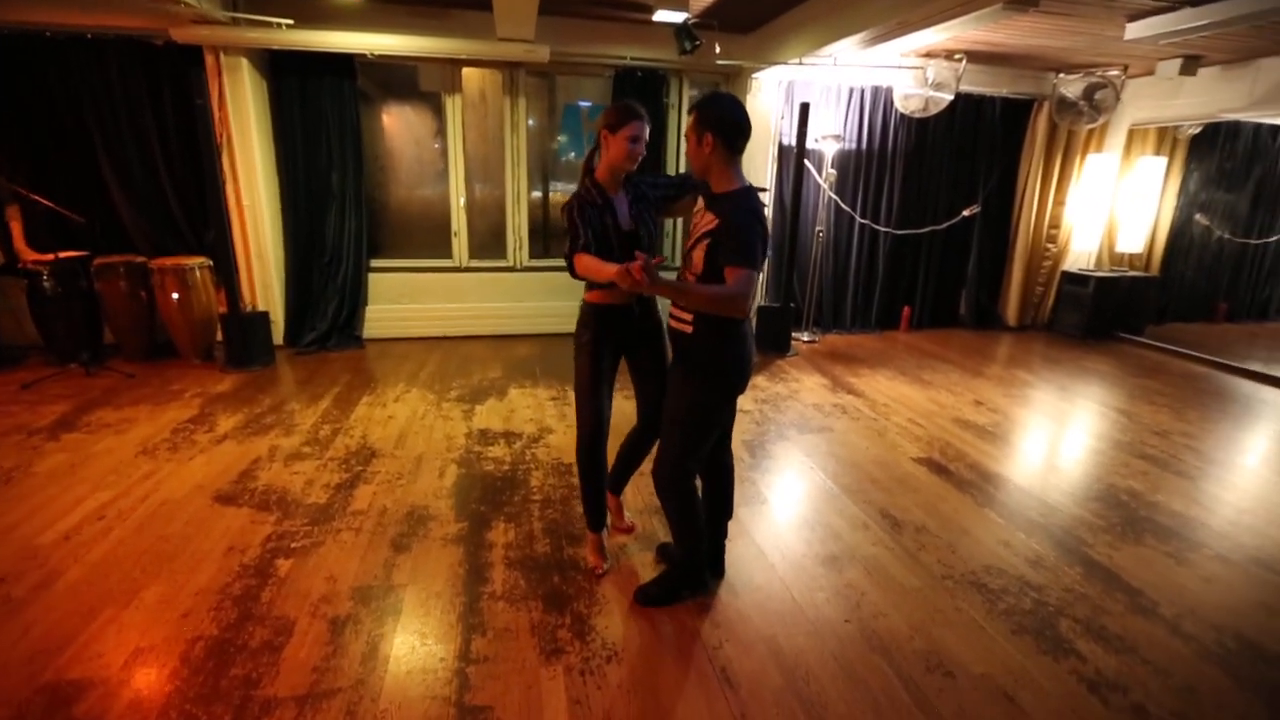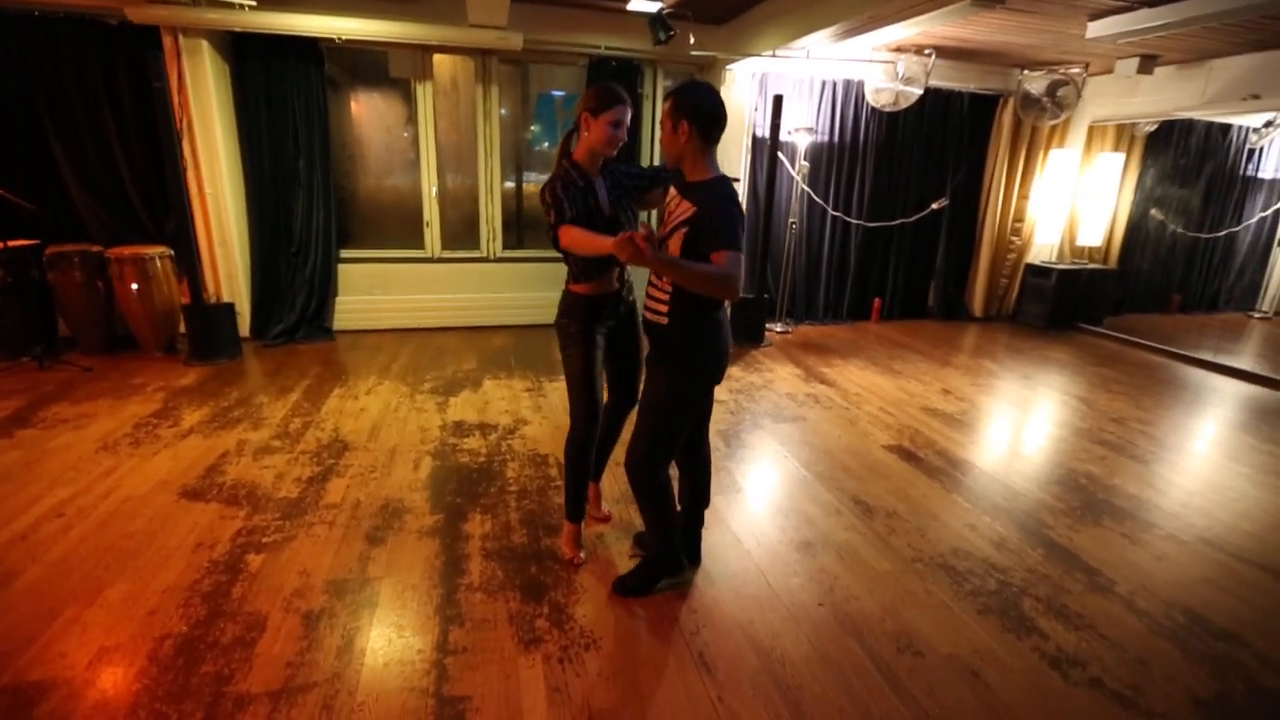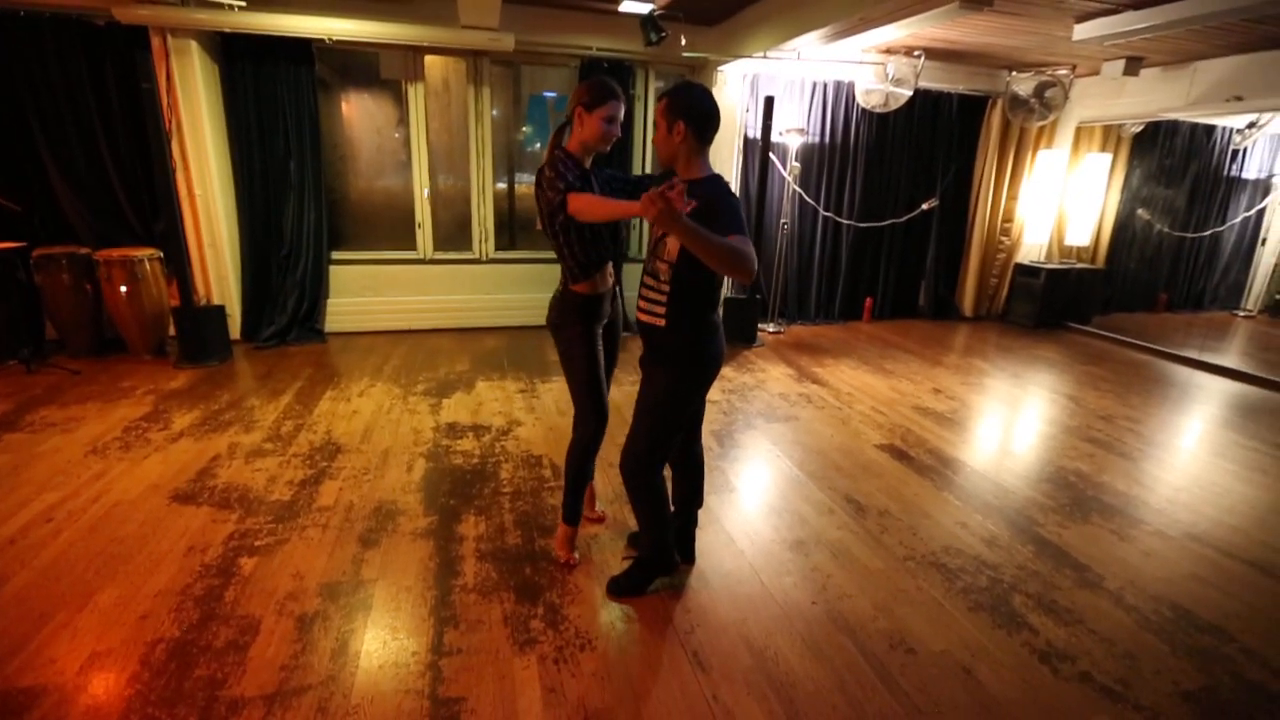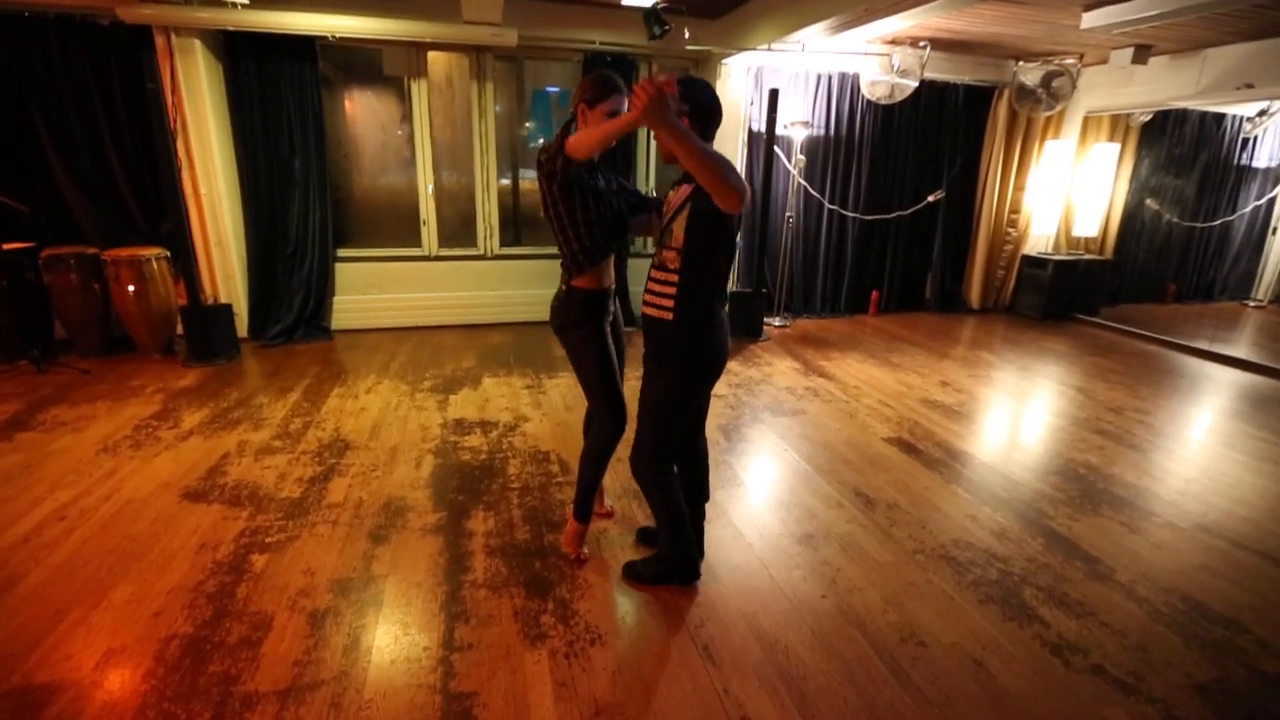
dt=0.4s
person 1, frame 1
left shoulder: (741, 215)
right shoulder: (715, 196)
left elbow: (739, 299)
right elbow: (686, 223)
left wrist: (662, 287)
left hip: (711, 361)
right hip: (712, 356)
left knee: (672, 469)
right knee: (714, 457)
left ankle: (690, 569)
right ankle: (709, 553)
person 1, frame 2
left shoulder: (717, 204)
right shoulder: (685, 185)
left elbow: (730, 283)
left wrist: (656, 261)
left hip: (688, 352)
right hip: (690, 347)
left knee: (644, 461)
right knee: (690, 446)
left ankle: (665, 555)
right ankle: (685, 539)
person 1, frame 3
left shoulder: (715, 199)
right shoulder: (679, 189)
left elbow: (745, 267)
right elbow: (636, 204)
left wrist: (678, 224)
left hip: (683, 354)
right hip: (680, 348)
left knee: (639, 462)
right knee: (683, 447)
left ankle: (658, 554)
right ankle: (680, 538)
person 1, frame 4
left shoulder: (714, 191)
right shoulder: (686, 186)
left elbow: (735, 191)
right elbow: (668, 233)
left wrist: (662, 123)
left hip: (687, 345)
right hip: (683, 340)
left knee: (649, 458)
right knee: (685, 442)
left ankle: (677, 557)
right ankle: (686, 535)
person 2, frame 1
left shoulder: (646, 189)
right shoulder: (580, 205)
left elbow: (695, 187)
right elbow: (579, 261)
right wrist: (617, 273)
left hip: (646, 318)
right hip: (600, 323)
left knee: (654, 419)
right knee: (592, 430)
left ankle: (613, 492)
right ankle: (595, 532)
person 2, frame 2
left shoulder: (616, 176)
right shoulder: (559, 186)
left elbow: (664, 181)
right elbow: (567, 235)
right wrist: (615, 244)
left hip: (624, 303)
right hip: (584, 312)
left knee: (624, 402)
right knee: (588, 417)
left ankle: (593, 484)
right ankle: (572, 523)
person 2, frame 3
left shoulder: (596, 173)
right shoulder: (556, 173)
left elbow: (636, 188)
right elbow: (577, 206)
left wrist: (672, 185)
right wrist: (643, 208)
left hip: (607, 302)
right hip: (577, 311)
left knee: (593, 406)
right knee: (593, 417)
left ankle: (585, 489)
right ankle: (567, 526)
person 2, frame 4
left shoulder: (604, 177)
right shoulder: (562, 170)
left elbow: (648, 214)
right elbow: (567, 149)
right wrist: (634, 115)
left hip: (606, 302)
right hip: (580, 308)
left knee: (605, 405)
right knee: (613, 417)
left ankle: (594, 487)
right ankle: (577, 523)
